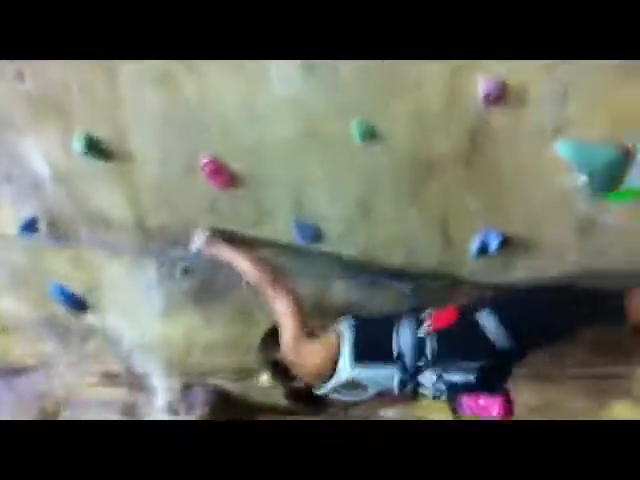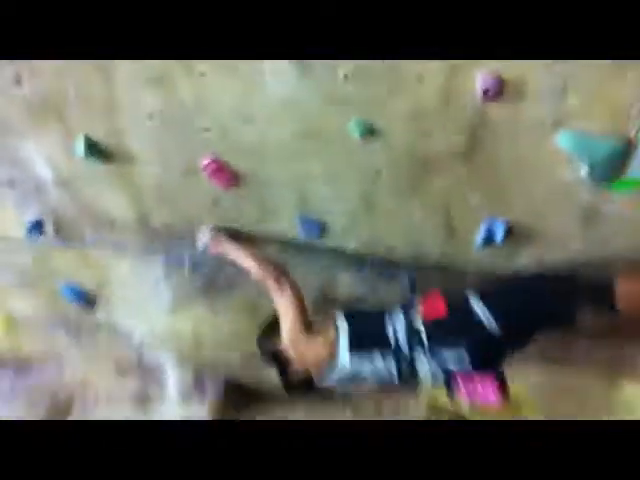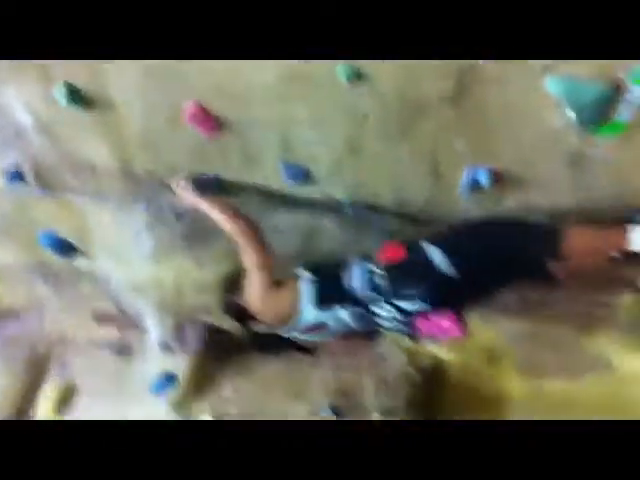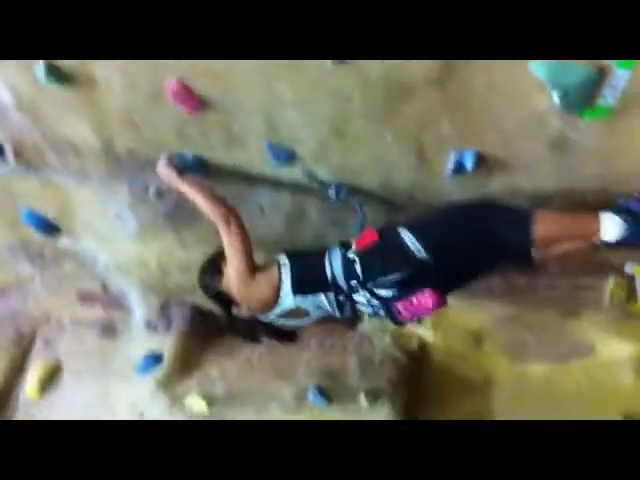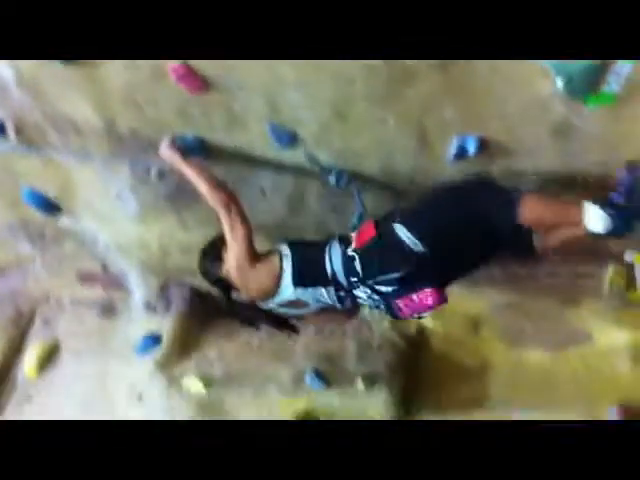
dt=0.1s
person 1, frame 1
left shoulder: (319, 383)
right shoulder: (307, 353)
right wrist: (222, 248)
left hip: (443, 375)
right hip: (441, 344)
right knee: (565, 302)
person 1, frame 2
left shoulder: (314, 367)
right shoulder: (305, 346)
right elbow: (277, 280)
right wrist: (224, 244)
left hip: (441, 362)
left knee: (537, 310)
right knee: (559, 291)
person 1, frame 3
left shoulder: (277, 319)
right shoulder: (269, 299)
right elbow: (247, 233)
right wrist: (195, 197)
left hip: (400, 310)
right hip: (399, 280)
left knee: (512, 259)
right knee: (513, 237)
person 1, frame 4
left shoulder: (264, 307)
right shoulder: (250, 286)
right elbow: (226, 218)
right wrist: (177, 179)
left hip: (387, 297)
right hip: (382, 266)
left knee: (497, 245)
right knee: (488, 219)
left ankle: (600, 235)
person 1, frame 5
left shoulder: (263, 294)
right shoulder: (249, 273)
right elbow: (228, 207)
right wrist: (181, 160)
left hip: (379, 288)
right hip: (379, 259)
left knee: (495, 231)
right knee: (477, 196)
left ankle: (595, 223)
